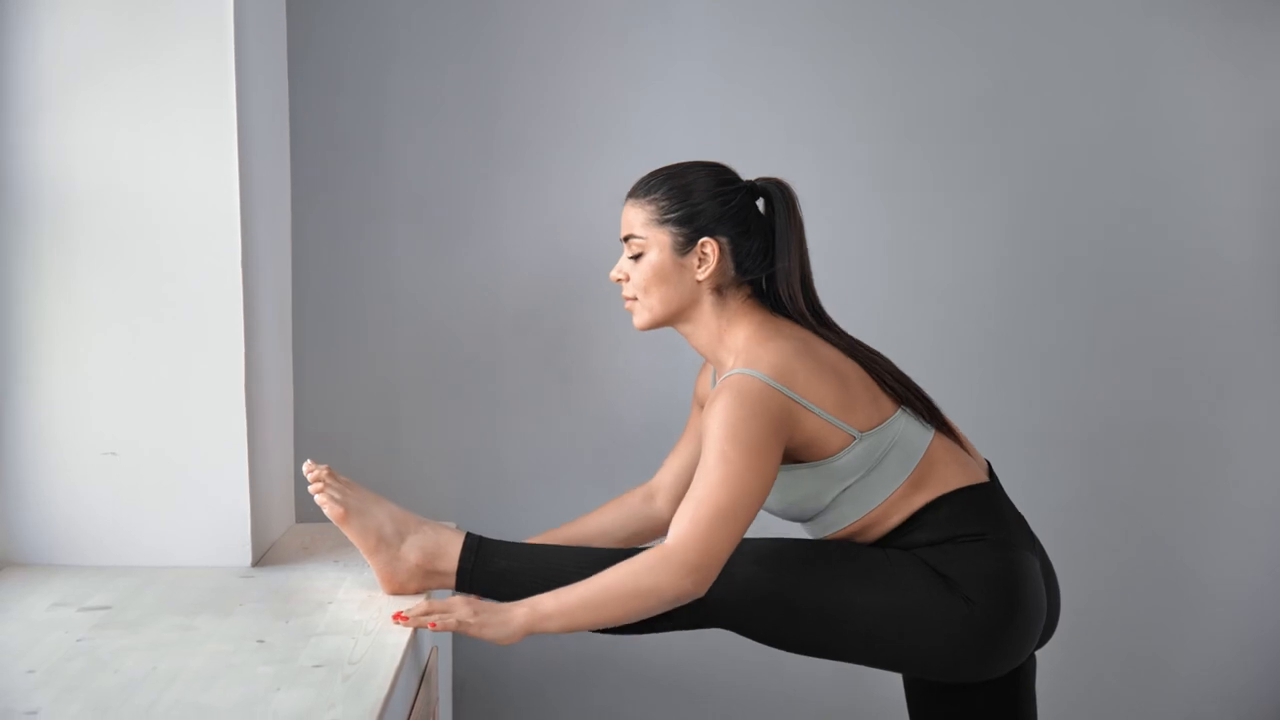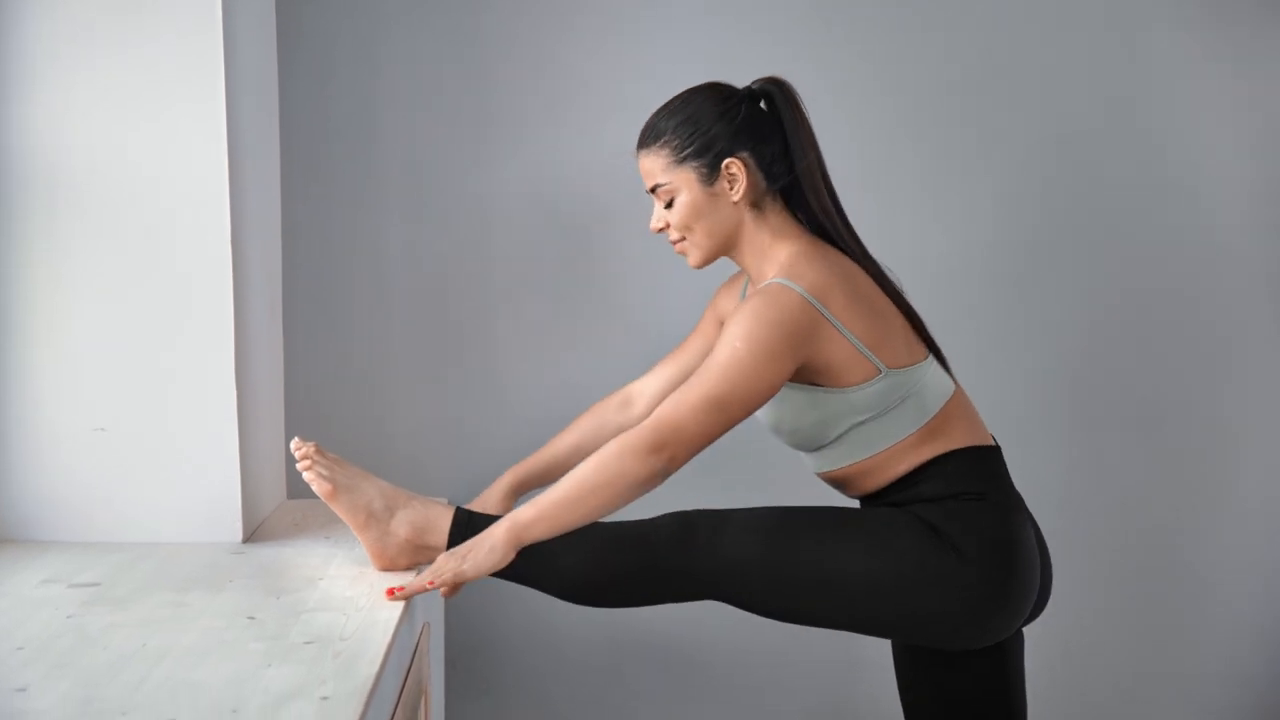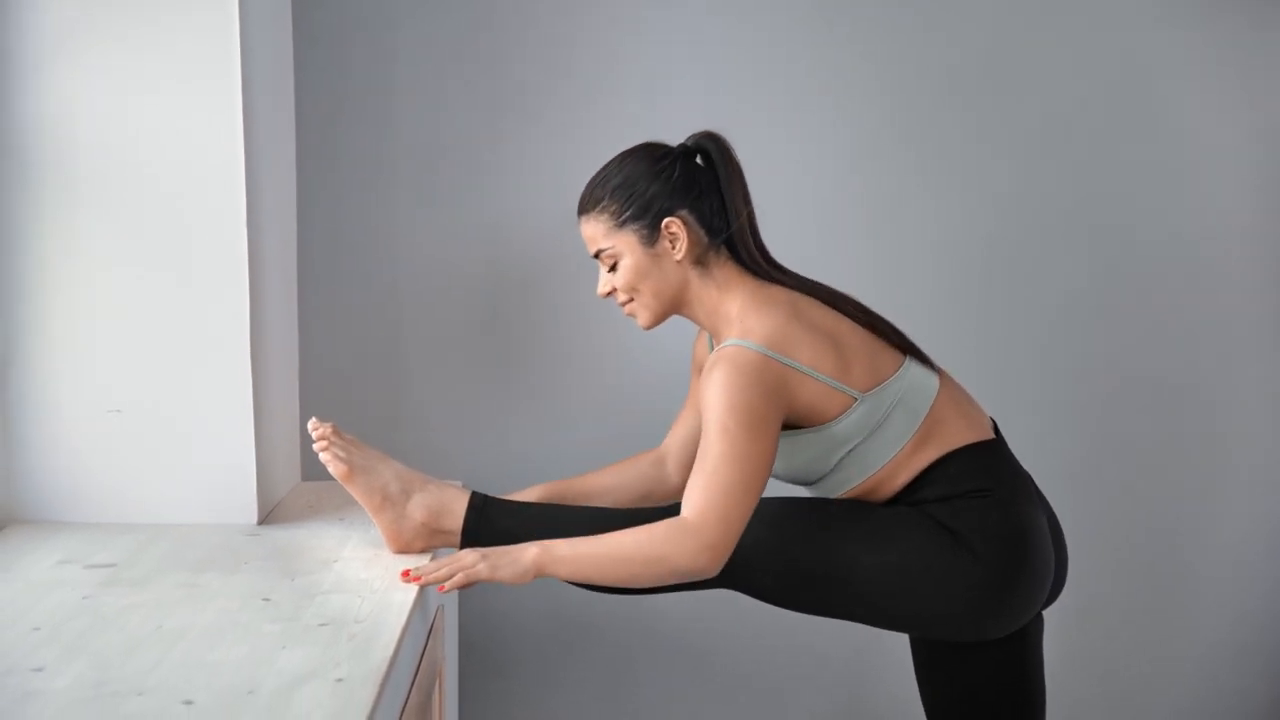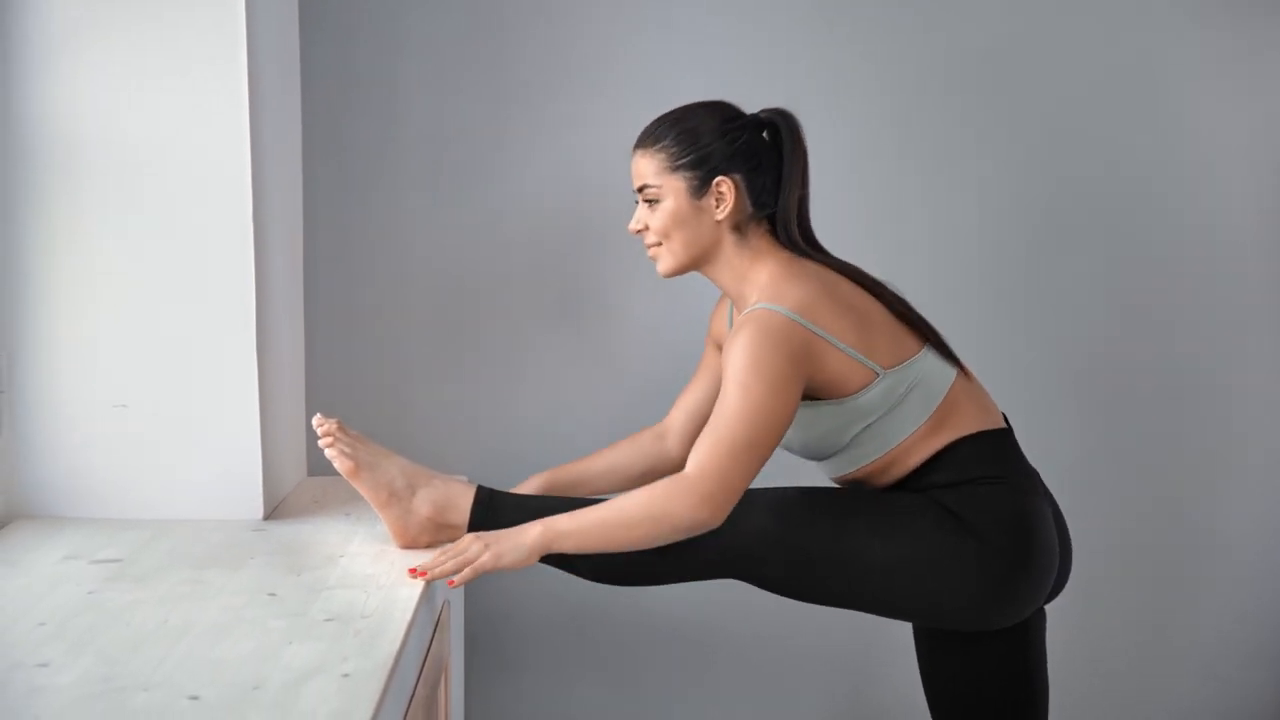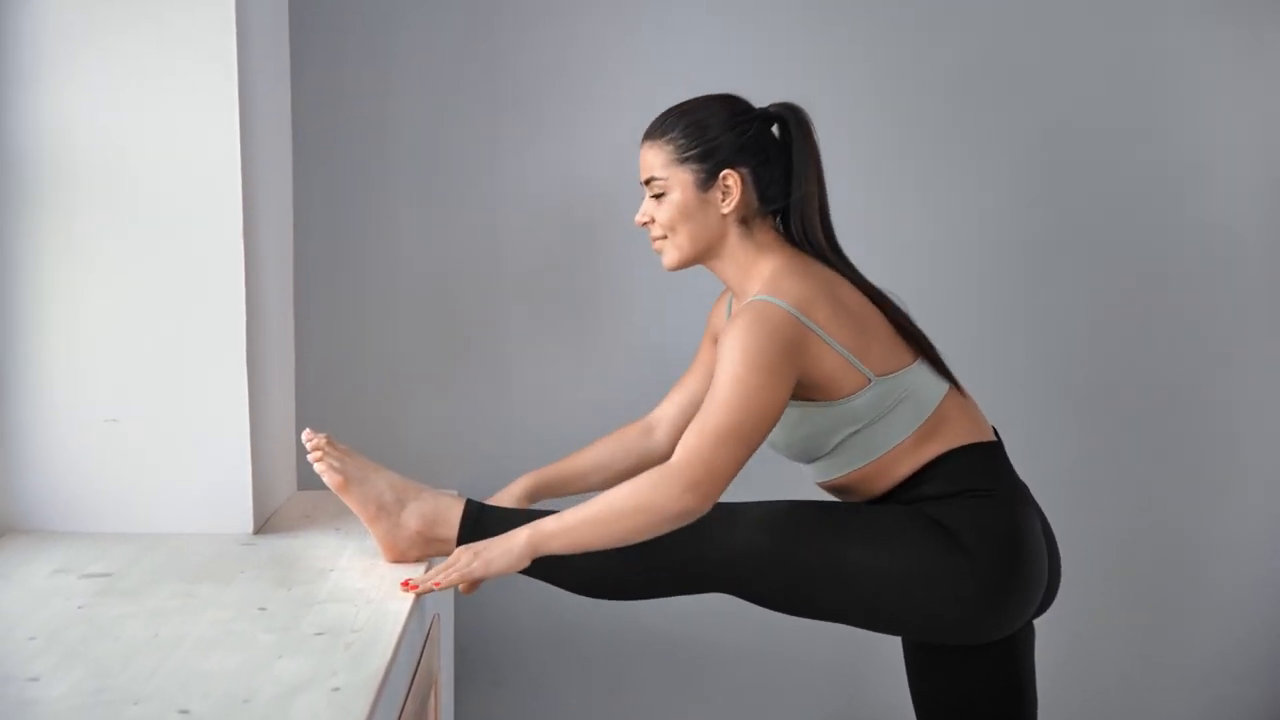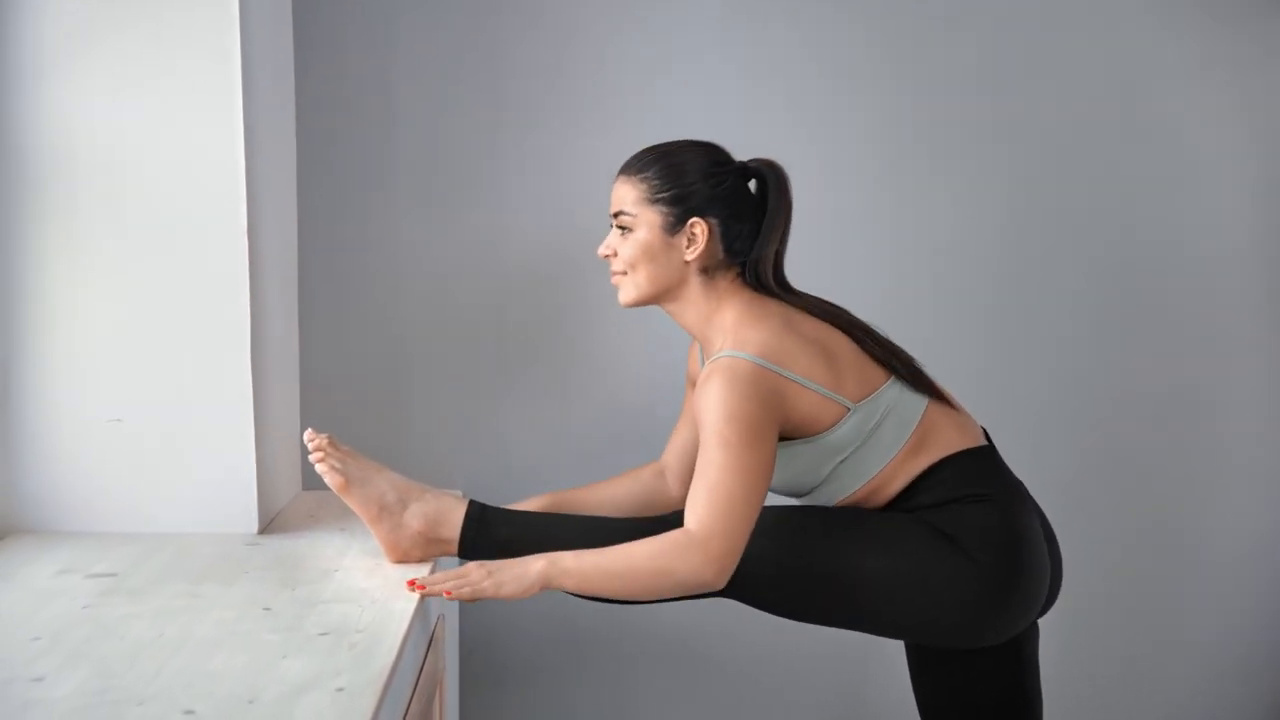
dt=0.7s
person 1, frame 1
left shoulder: (755, 384)
right shoulder: (736, 360)
left elbow: (682, 573)
right elbow: (660, 503)
left wrist: (516, 616)
right wrist: (520, 557)
left hip: (968, 589)
right hip: (981, 583)
left knee: (725, 584)
person 1, frame 2
left shoulder: (788, 300)
right shoulder: (757, 286)
left elbow: (655, 449)
right elbow: (638, 403)
left wrist: (506, 536)
right wrist: (508, 485)
left hip: (959, 549)
right hip: (964, 551)
left knee: (699, 551)
left ankle: (425, 531)
person 1, frame 3
left shoulder: (749, 355)
right shoulder: (733, 324)
left elbow: (700, 545)
right elbow: (672, 468)
left wrist: (529, 556)
right wrist: (531, 503)
left hip: (974, 547)
right hip: (988, 545)
left knee: (728, 538)
person 1, frame 4
left shoulder: (775, 319)
right shoulder: (747, 300)
left elbow: (700, 499)
right elbow: (672, 443)
left wrist: (532, 536)
right wrist: (537, 491)
left hip: (980, 535)
right hip: (987, 536)
left knee: (734, 534)
left ankle: (452, 511)
person 1, frame 5
left shoulder: (773, 314)
right shoulder: (751, 296)
left elbow: (686, 490)
right elbow: (659, 435)
left wrist: (525, 540)
right wrist: (527, 489)
left hip: (969, 546)
right hip: (978, 550)
left knee: (713, 547)
person 1, frame 6
left shoulder: (743, 367)
right shoulder: (725, 333)
left elbow: (705, 559)
right elbow: (672, 480)
left wrist: (535, 568)
right wrist: (531, 515)
left hip: (970, 555)
right hip: (986, 555)
left knee: (713, 547)
left ankle: (445, 525)
